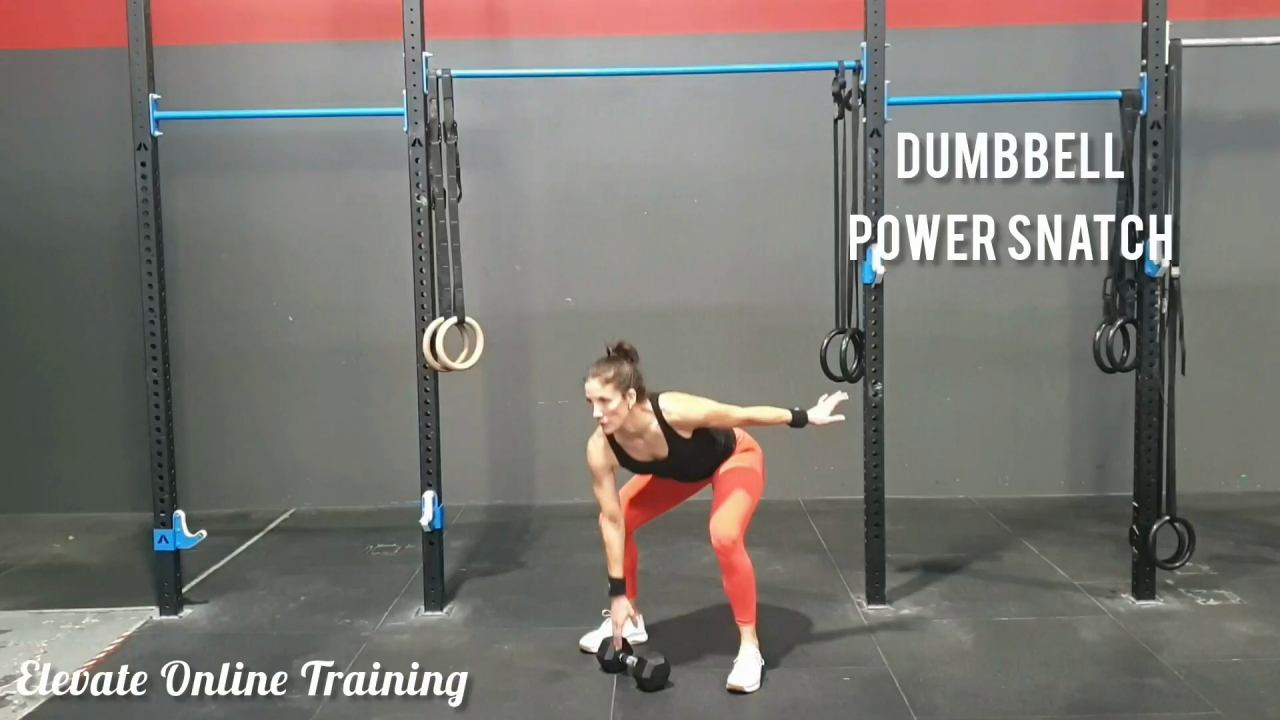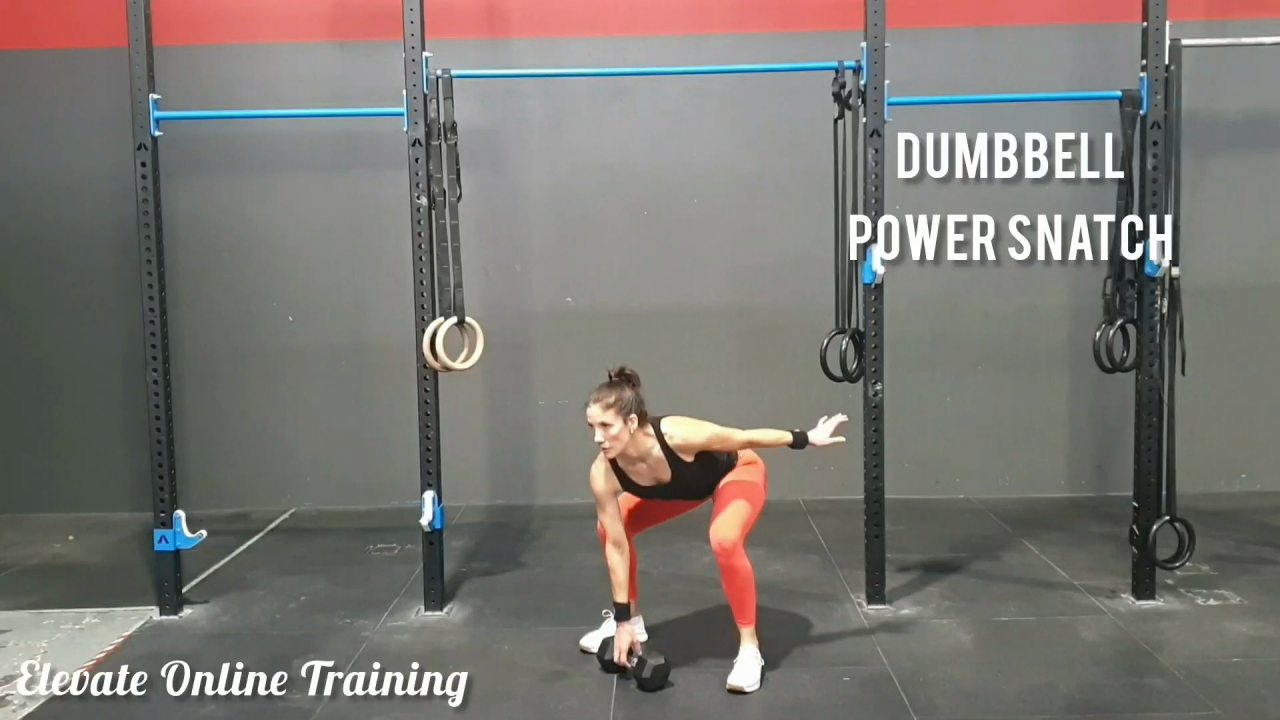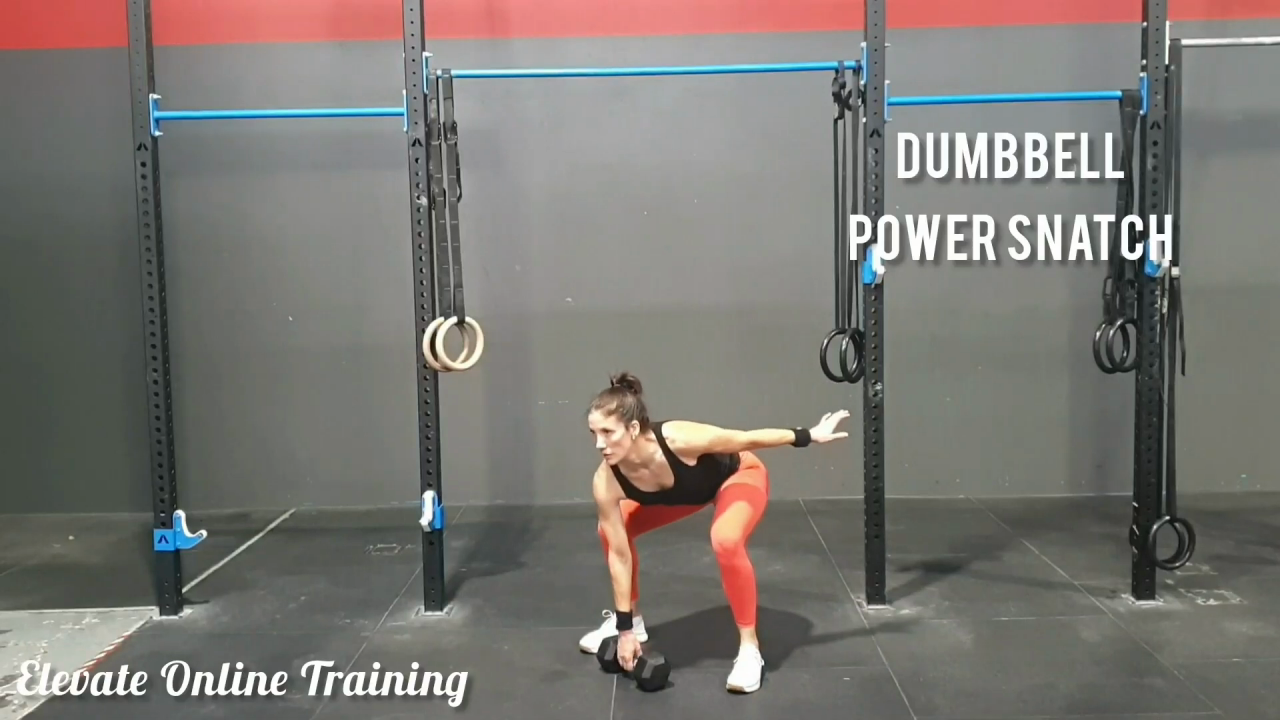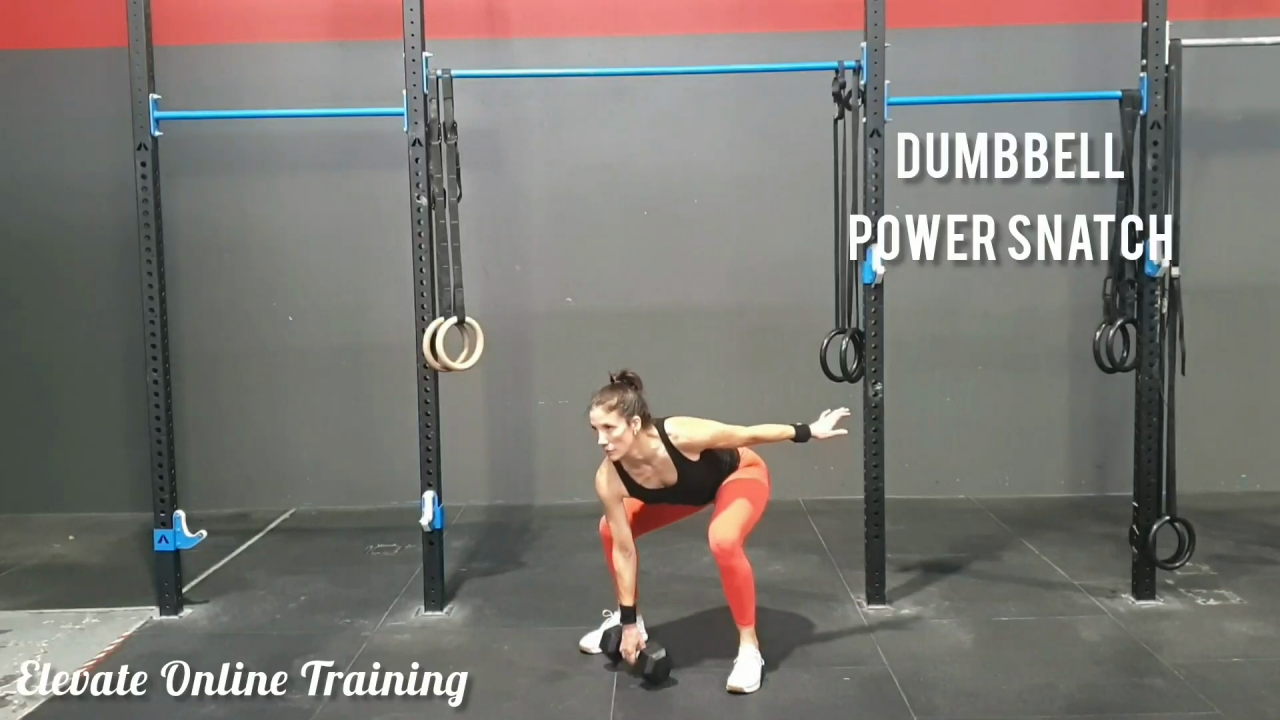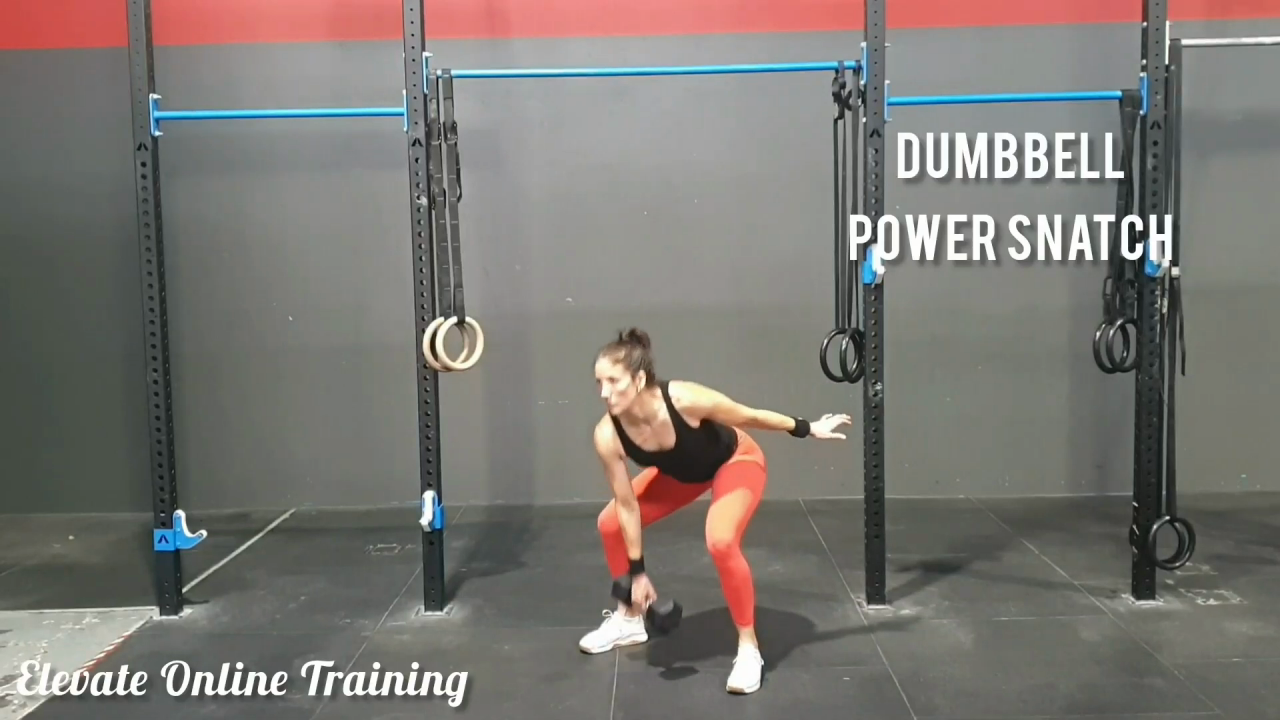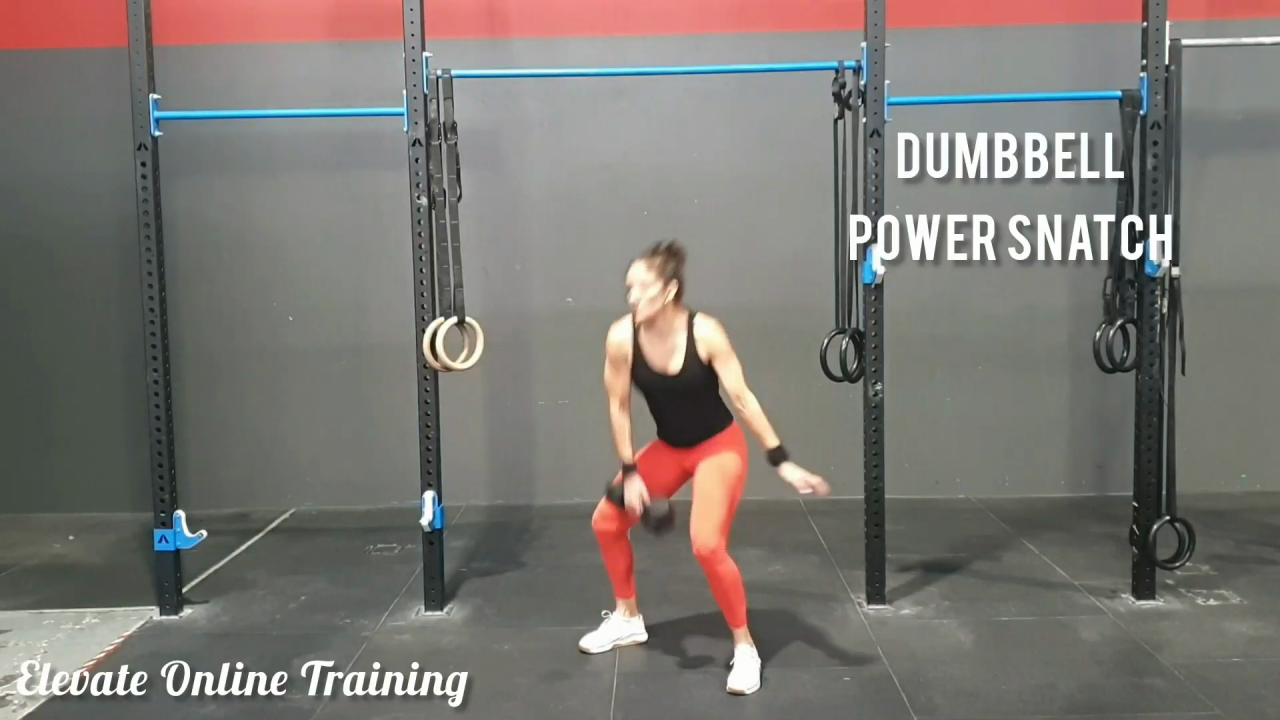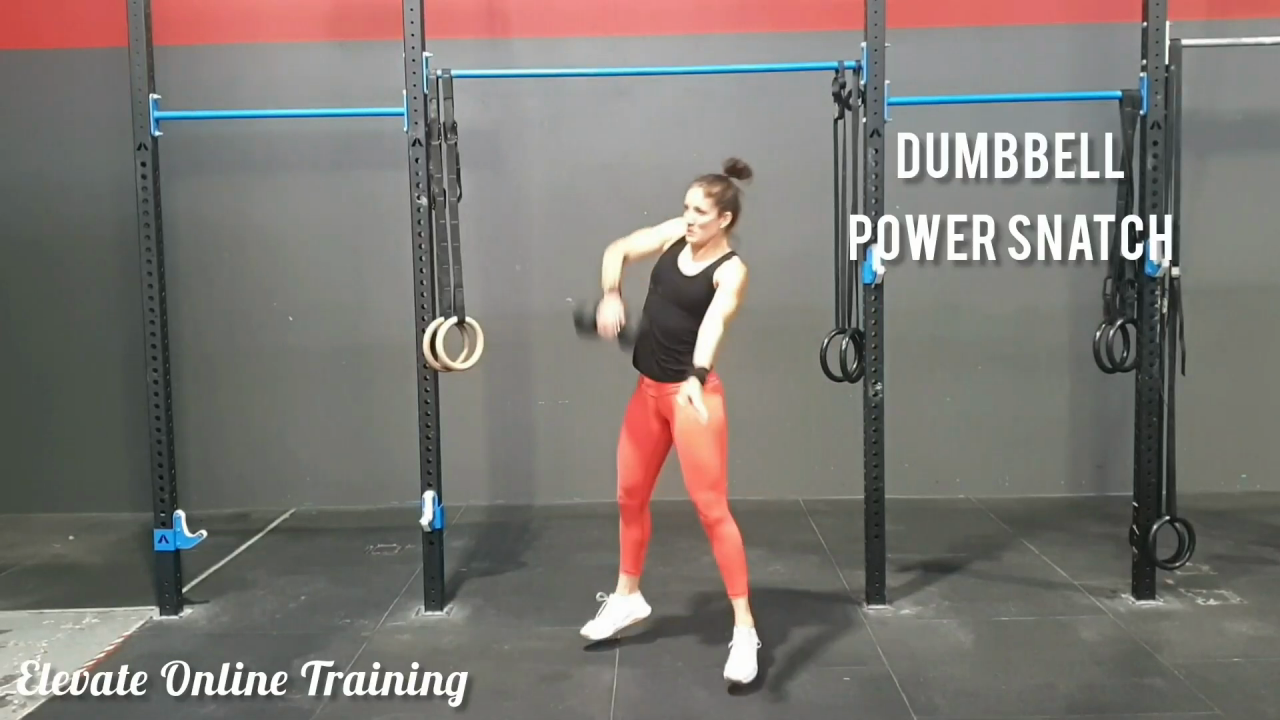
dt=0.2s
person 1, frame 1
left shoulder: (675, 411)
right shoulder: (600, 448)
left elbow: (743, 416)
right elbow: (611, 521)
left wrist: (805, 417)
right wrist: (617, 594)
left hip: (735, 456)
right hip: (680, 469)
left knee: (725, 536)
right knee: (623, 521)
left ankle: (750, 647)
right ankle: (631, 620)
person 1, frame 2
left shoulder: (677, 435)
right shoulder: (603, 473)
left elbow: (745, 438)
right elbow: (615, 545)
left wrist: (805, 439)
right wrist: (622, 619)
left hip: (738, 470)
right hip: (686, 485)
left knee: (724, 540)
right knee: (608, 528)
left ankle: (749, 648)
right ankle: (634, 619)
person 1, frame 3
left shoulder: (679, 440)
right shoulder: (607, 482)
left elbow: (747, 439)
right elbow: (619, 553)
left wrist: (807, 436)
right wrist: (624, 627)
left hip: (739, 474)
right hip: (690, 491)
left knee: (726, 540)
right knee: (611, 530)
left ankle: (749, 647)
right ankle: (633, 618)
person 1, frame 4
left shoulder: (681, 435)
right shoulder: (608, 478)
left elbow: (748, 435)
right elbow: (623, 548)
left wrist: (807, 431)
right wrist: (628, 621)
left hip: (741, 473)
right hip: (690, 491)
left knee: (723, 541)
right knee: (610, 529)
left ankle: (749, 647)
right ankle: (627, 618)
person 1, frame 5
left shoulder: (684, 399)
right shoulder: (607, 435)
left elbow: (749, 417)
right elbow: (627, 504)
left wrist: (806, 429)
right wrist: (638, 572)
left hip: (736, 462)
right hip: (681, 474)
left knee: (720, 541)
right knee: (610, 524)
left ankle: (748, 648)
right ankle: (629, 618)
person 1, frame 6
left shoulder: (704, 332)
right shoulder: (620, 338)
left elbow: (743, 398)
right elbow: (618, 408)
left wrist: (781, 460)
right wrist: (630, 472)
left hip: (719, 445)
right hip: (669, 448)
left knee: (706, 546)
right knee: (606, 523)
left ankle: (745, 649)
right ankle: (627, 618)
person 1, frame 7
left shoulder: (732, 269)
right shoulder: (673, 235)
left elbow: (715, 325)
right elbow: (616, 250)
left wrist: (698, 379)
right wrist: (610, 294)
left hip: (694, 393)
right hip: (646, 390)
left knee: (710, 506)
right knee: (630, 496)
left ankle: (744, 629)
right ankle: (627, 596)
